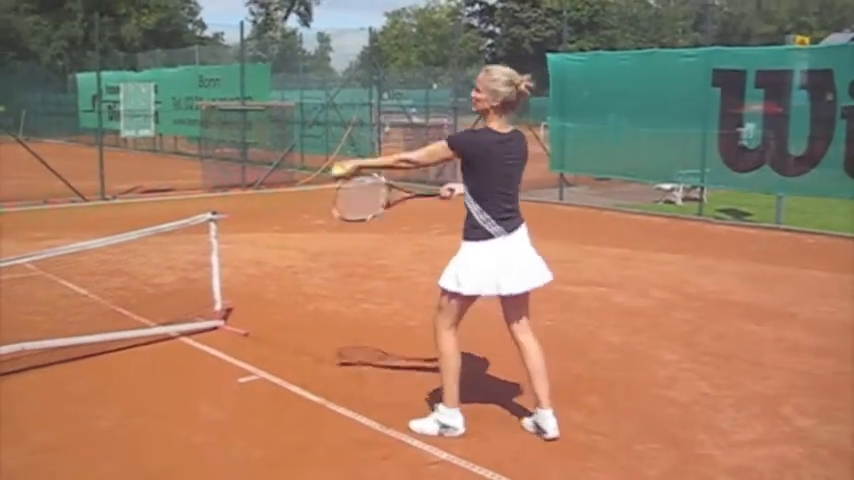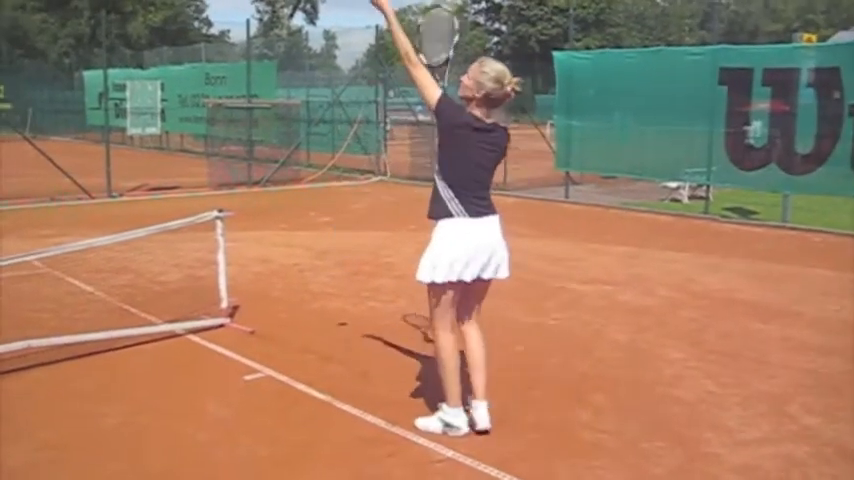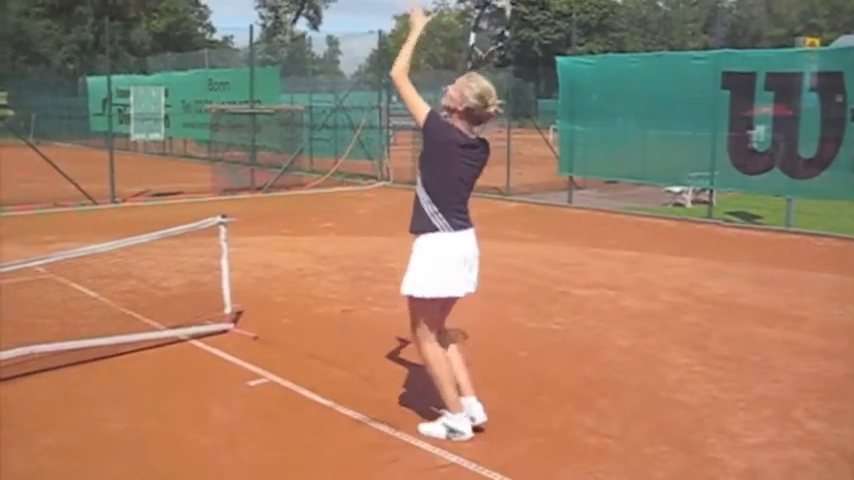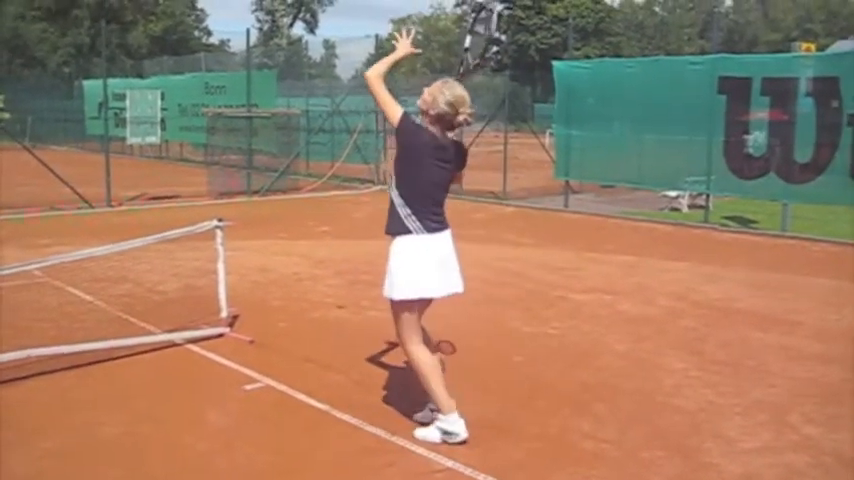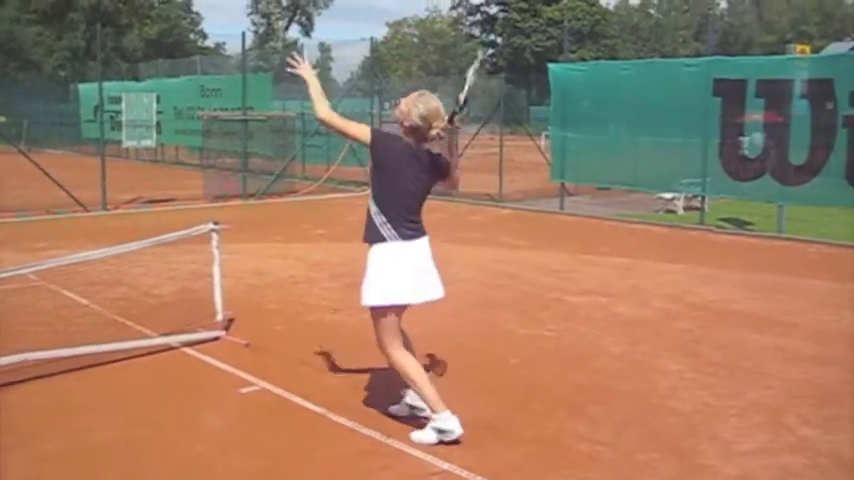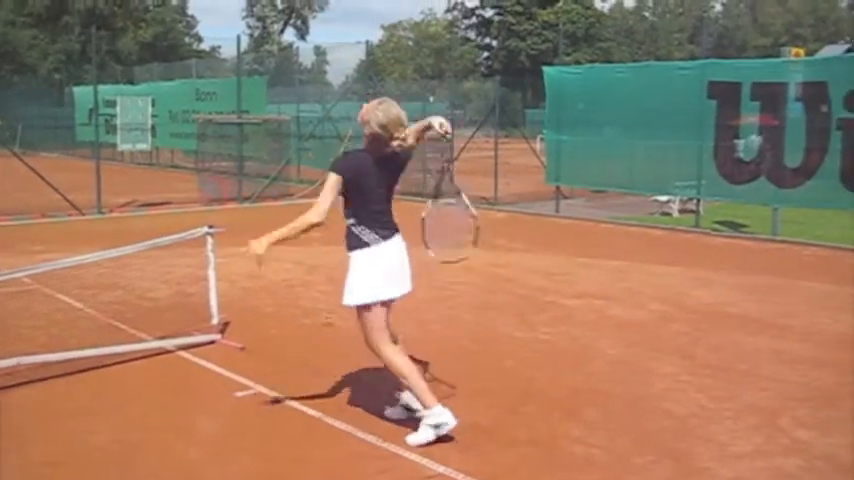
dt=0.2s
person 1, frame 1
left shoulder: (471, 140)
right shoulder: (519, 142)
left elbow: (411, 159)
left wrist: (359, 164)
right wrist: (464, 187)
left hip: (483, 249)
right hip: (515, 243)
left knee: (445, 326)
right knee: (521, 330)
left ankle: (449, 416)
right ankle: (545, 415)
person 1, frame 2
left shoulder: (453, 119)
right shoulder: (500, 135)
left elbow: (411, 62)
left hip: (456, 234)
right hip: (487, 231)
left knee: (443, 326)
right knee: (468, 321)
left ankle: (453, 413)
right ankle: (479, 407)
person 1, frame 3
left shoulder: (437, 132)
right shoulder: (480, 149)
left elbow: (398, 77)
left hip: (437, 247)
right hip: (464, 243)
left knee: (425, 337)
right knee: (437, 331)
left ankle: (456, 418)
right ankle: (470, 403)
person 1, frame 4
left shoulder: (411, 134)
right shoulder: (457, 152)
left elbow: (371, 78)
left wrist: (401, 51)
left hip: (413, 248)
right hip: (440, 244)
left knee: (410, 339)
right knee: (413, 329)
left ankle: (451, 420)
right ankle: (443, 405)
person 1, frame 5
left shoulder: (385, 144)
right shoulder: (435, 162)
left elbow: (325, 115)
right elbow: (454, 181)
left wrist: (310, 78)
right wrist: (448, 148)
left hip: (390, 256)
right hip: (416, 251)
left knee: (392, 347)
right knee: (391, 330)
left ankle: (444, 419)
right ankle: (417, 396)
person 1, frame 6
left shoulder: (349, 162)
right shoulder: (395, 156)
left elbow: (316, 216)
right elbow: (415, 132)
left wrist: (269, 240)
right wrist: (432, 121)
left hip: (369, 258)
right hip: (391, 249)
left knee: (380, 343)
right knee: (380, 331)
left ankle: (438, 412)
right ankle: (413, 396)
